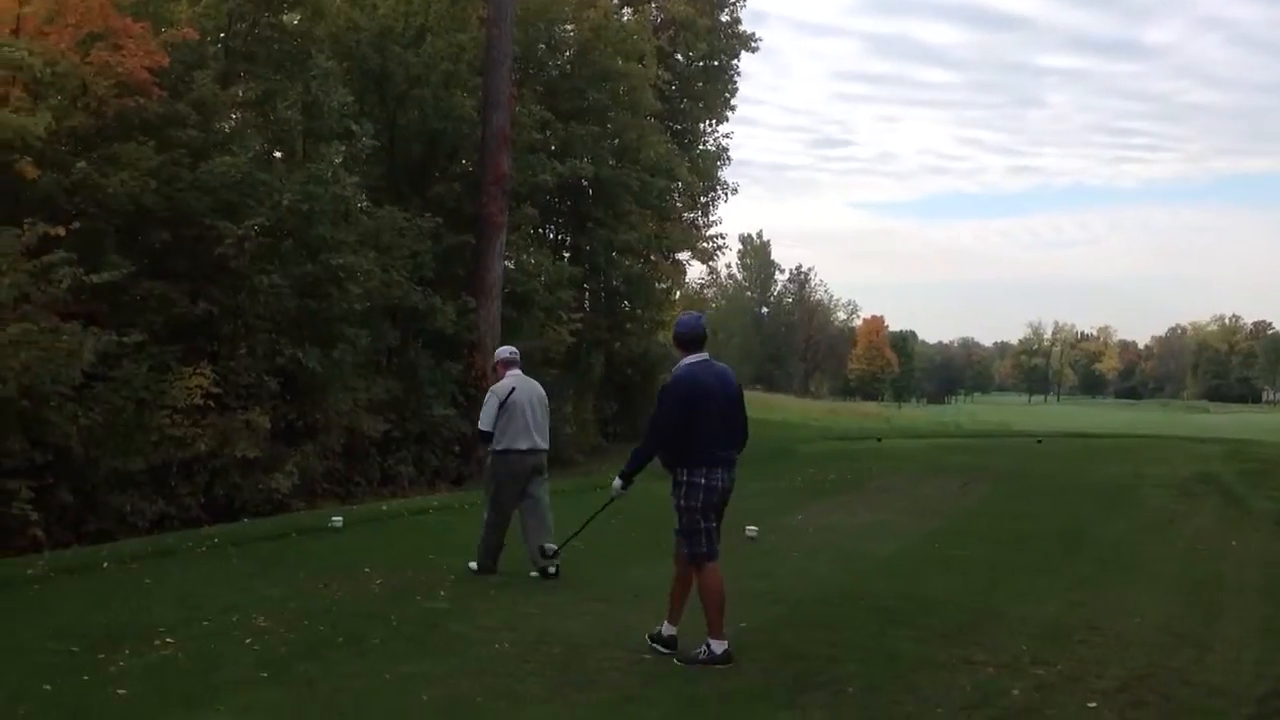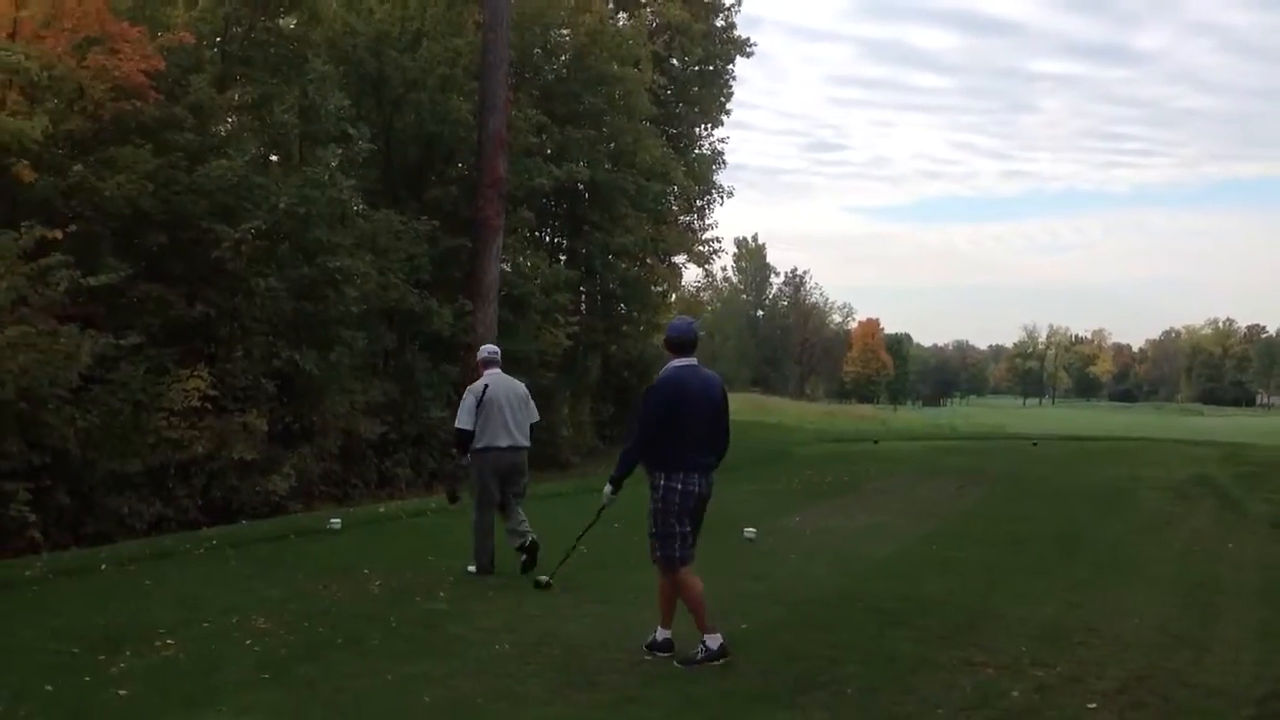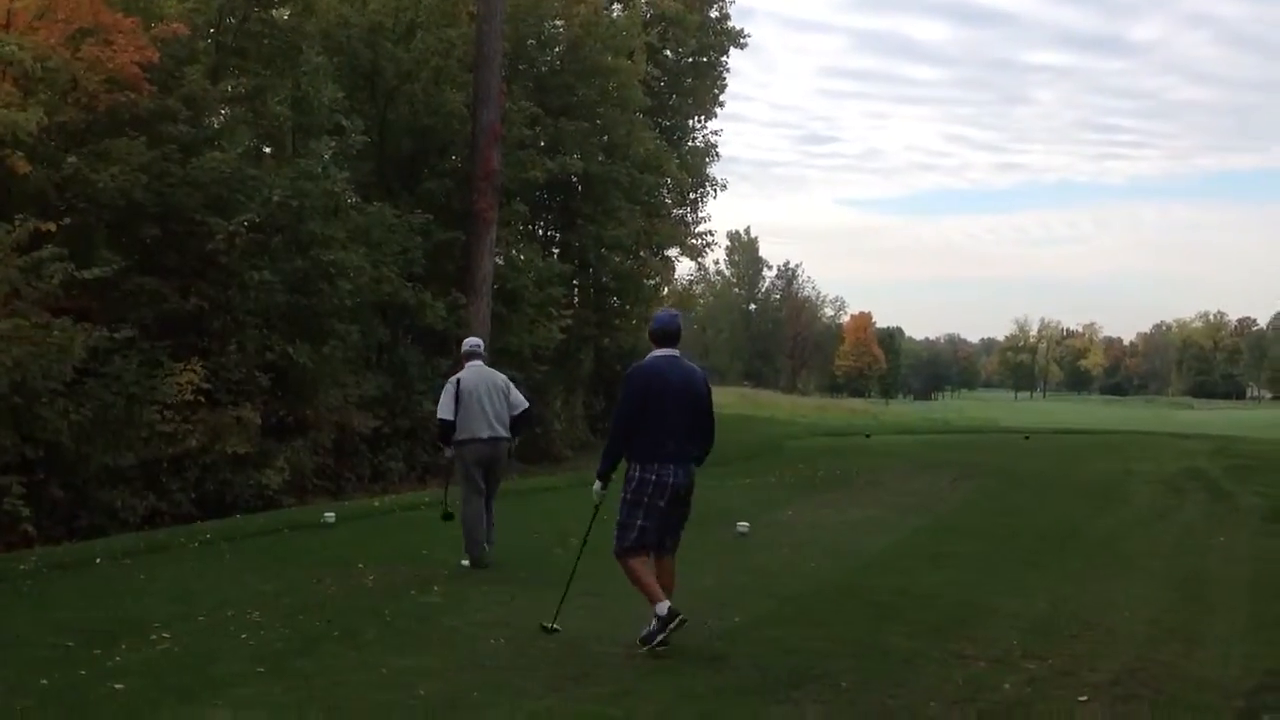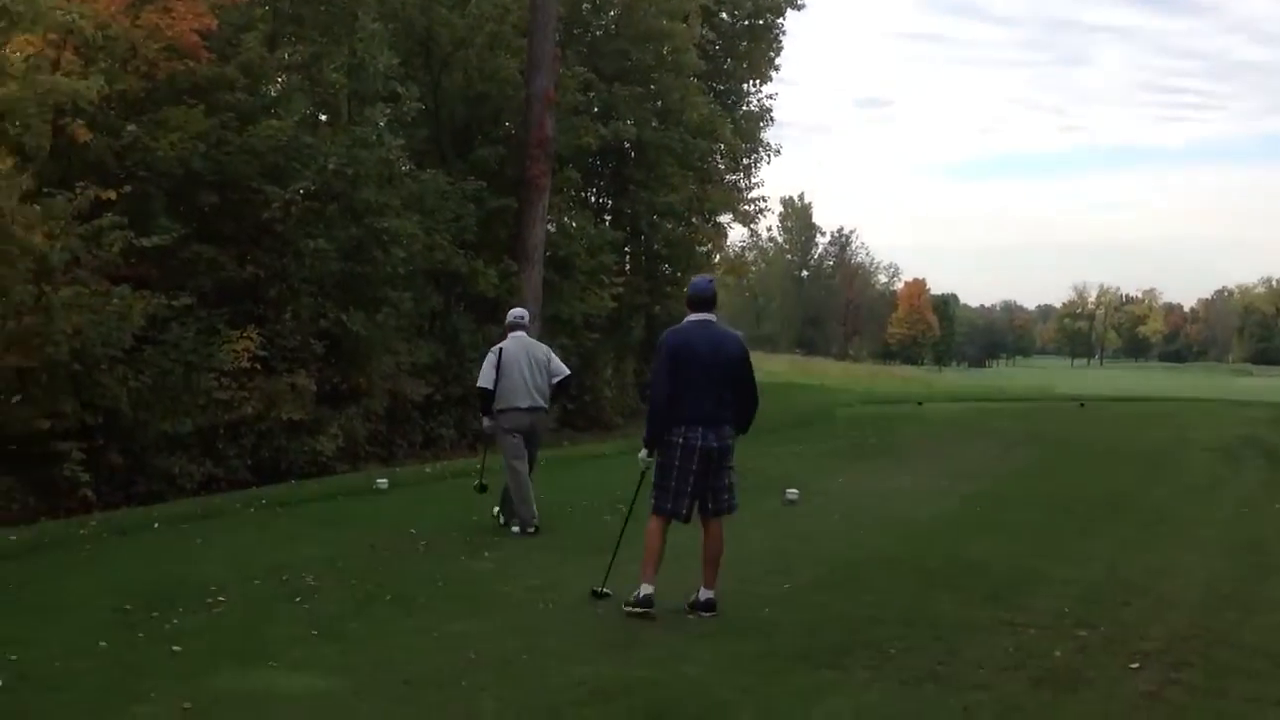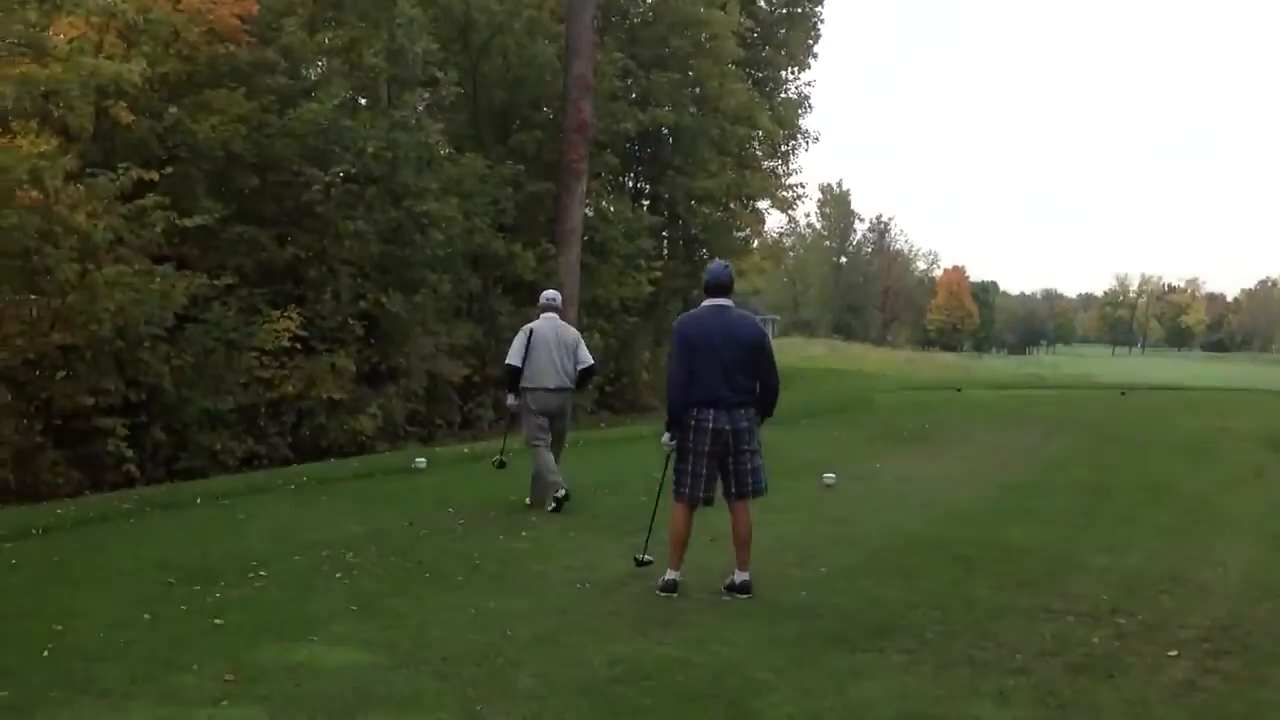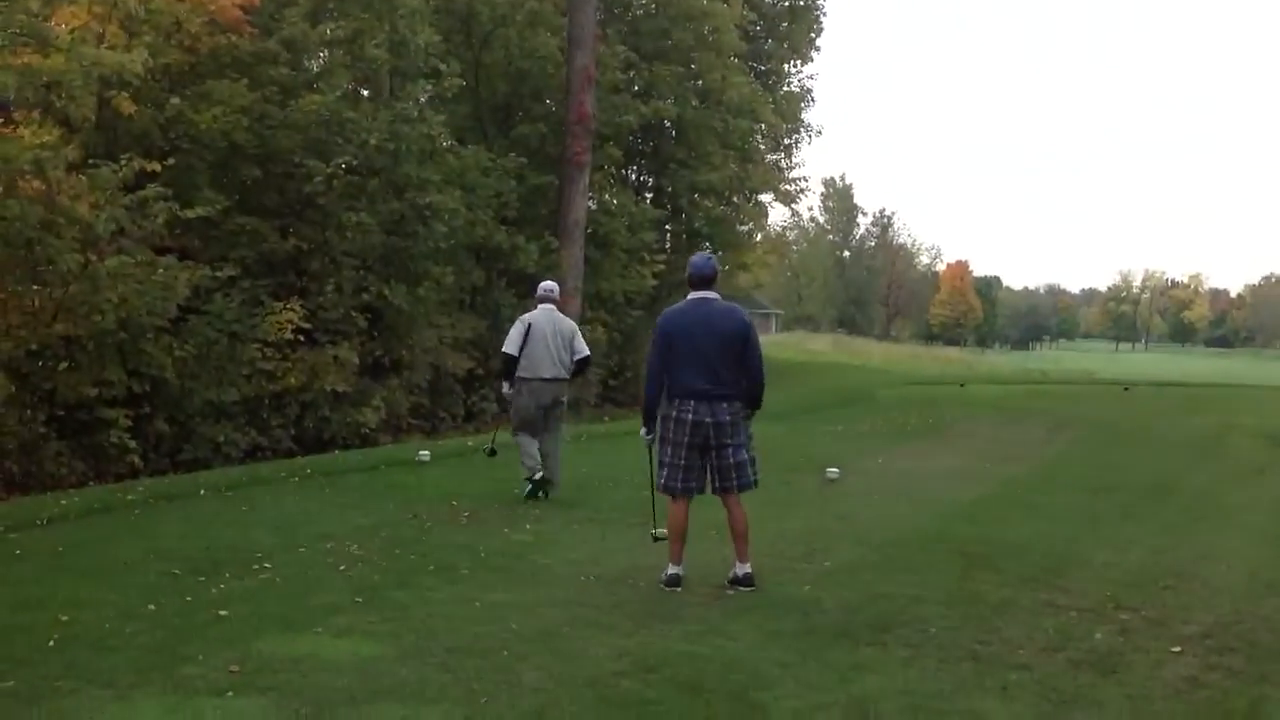
dt=0.2s
person 1, frame 1
left shoulder: (681, 381)
right shoulder: (727, 376)
left elbow: (657, 435)
right elbow: (741, 430)
left wrist: (626, 475)
left hip: (694, 477)
right hip: (722, 474)
left knee: (704, 559)
right knee: (686, 553)
left ankle: (718, 646)
right ankle: (668, 631)
person 1, frame 2
left shoulder: (664, 384)
right shoulder: (714, 383)
left elbow: (641, 439)
right elbow: (723, 438)
left wrist: (616, 480)
left hip: (671, 480)
right hip: (701, 480)
left knee: (677, 564)
right knee: (673, 558)
left ankle: (712, 640)
right ankle: (663, 635)
person 1, frame 3
left shoulder: (640, 373)
right shoulder: (696, 377)
left elbow: (620, 429)
right elbow: (707, 432)
left wrist: (603, 474)
left hip: (647, 471)
right hip: (682, 473)
left knee: (627, 550)
right knee: (664, 551)
left ankle: (664, 608)
right ankle: (657, 626)
person 1, frame 4
left shoulder: (673, 339)
right shoulder: (733, 341)
left elbow: (660, 396)
right elbow: (749, 396)
left wrist: (650, 442)
right wrist: (736, 430)
left hip: (682, 435)
right hip: (720, 436)
left knee: (660, 514)
right knee: (713, 518)
left ankle: (646, 590)
right ankle: (707, 594)
person 1, frame 5
left shoulder: (687, 324)
right shoulder: (751, 325)
left elbow: (677, 379)
right elbow: (770, 380)
left wrist: (672, 426)
right wrist: (760, 416)
left hip: (699, 418)
right hip: (740, 418)
left knee: (685, 501)
right knee: (740, 501)
left ankle: (671, 575)
right ankle: (742, 577)
person 1, frame 6
left shoulder: (670, 318)
right shoulder: (737, 317)
left elbow: (655, 372)
right elbow: (755, 371)
left wrist: (649, 419)
right wrist: (749, 408)
left hip: (683, 411)
right hip: (728, 411)
left knee: (679, 495)
right knee: (732, 493)
left ankle: (674, 569)
right ankle: (743, 569)
person 2, frame 1
left shoulder: (498, 390)
right shoulder: (538, 388)
left elbow: (485, 431)
left wrist: (492, 444)
left hip: (507, 457)
right hip: (537, 456)
left knee: (497, 511)
right knee: (537, 510)
left ankle: (486, 562)
right ankle: (546, 564)
person 2, frame 2
left shoulder: (475, 389)
right shoulder: (519, 386)
left elbow: (464, 429)
right elbow: (532, 423)
left wrist: (462, 451)
left hip: (487, 455)
right hip: (518, 454)
left knee: (485, 508)
right knee: (512, 504)
left ankle: (484, 563)
right ankle: (526, 539)
person 2, frame 3
left shoulder: (456, 381)
right shoulder: (501, 379)
left elbow: (445, 420)
right elbow: (524, 411)
left wrist: (448, 445)
right wrist: (511, 436)
left hip: (469, 446)
right hip: (499, 445)
left knee: (473, 500)
right knee: (486, 499)
left ankle: (478, 556)
right ankle: (484, 547)
person 2, frame 4
left shoulder: (498, 351)
right shoulder: (542, 350)
left elbow: (485, 388)
right elbow: (564, 378)
left wrist: (487, 415)
right wrist: (546, 400)
left hip: (508, 416)
right hip: (537, 415)
left knee: (517, 467)
right knee: (523, 466)
left ankle: (527, 521)
right ankle: (507, 511)
person 2, frame 5
left shoulder: (528, 330)
right shoulder: (572, 333)
left elbow: (513, 366)
right elbow: (588, 368)
left wrist: (512, 393)
right wrist: (572, 387)
left hip: (534, 396)
right hip: (563, 397)
left knee: (539, 444)
right knee: (553, 446)
left ankle: (556, 489)
right ankle: (540, 495)
person 2, frame 6
left shoulder: (525, 320)
right shoulder: (569, 325)
left elbow: (509, 355)
right elbow: (584, 359)
left wrist: (507, 381)
right wrist: (567, 376)
left hip: (529, 385)
right hip: (558, 387)
left knee: (524, 432)
right knee: (551, 437)
left ankle: (536, 472)
right ankle: (543, 488)
